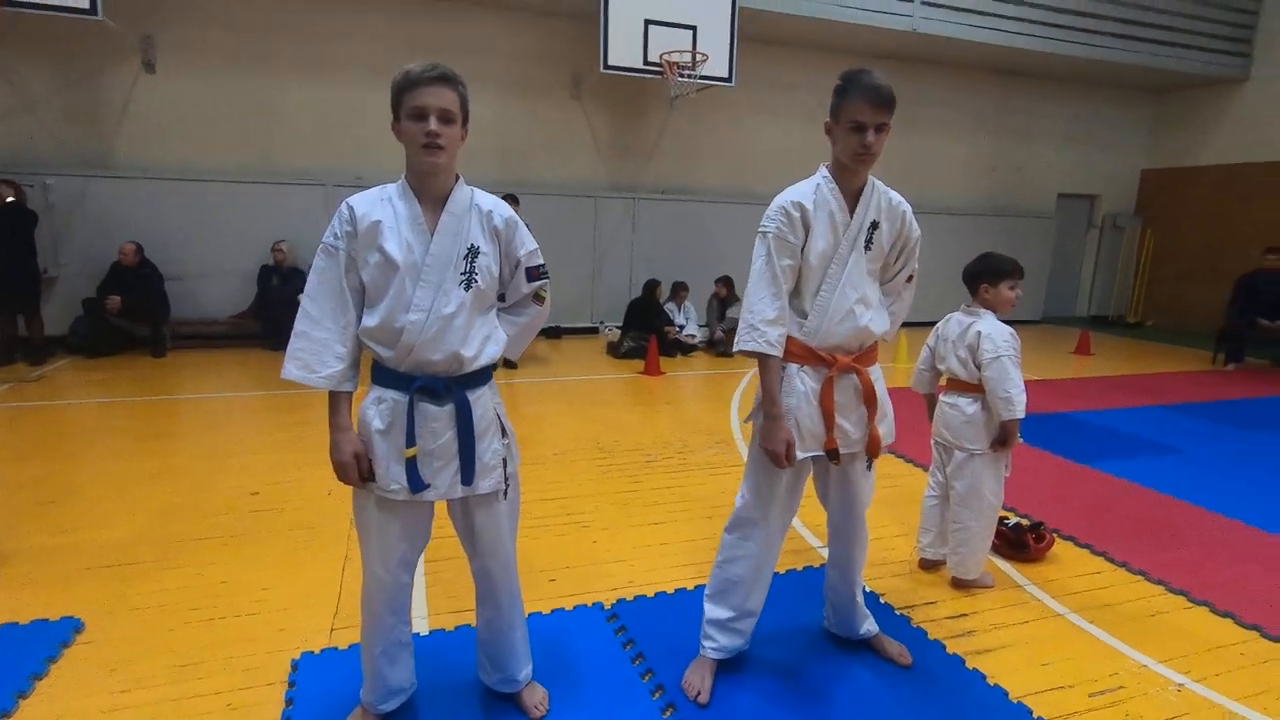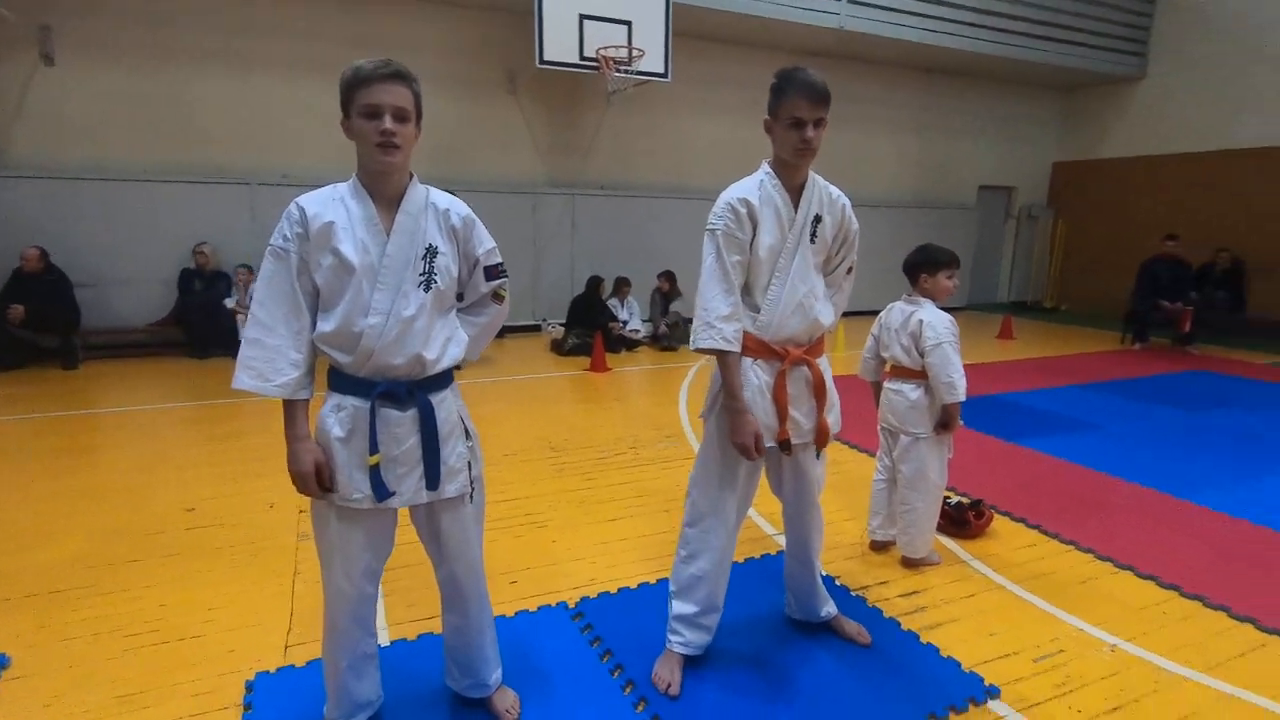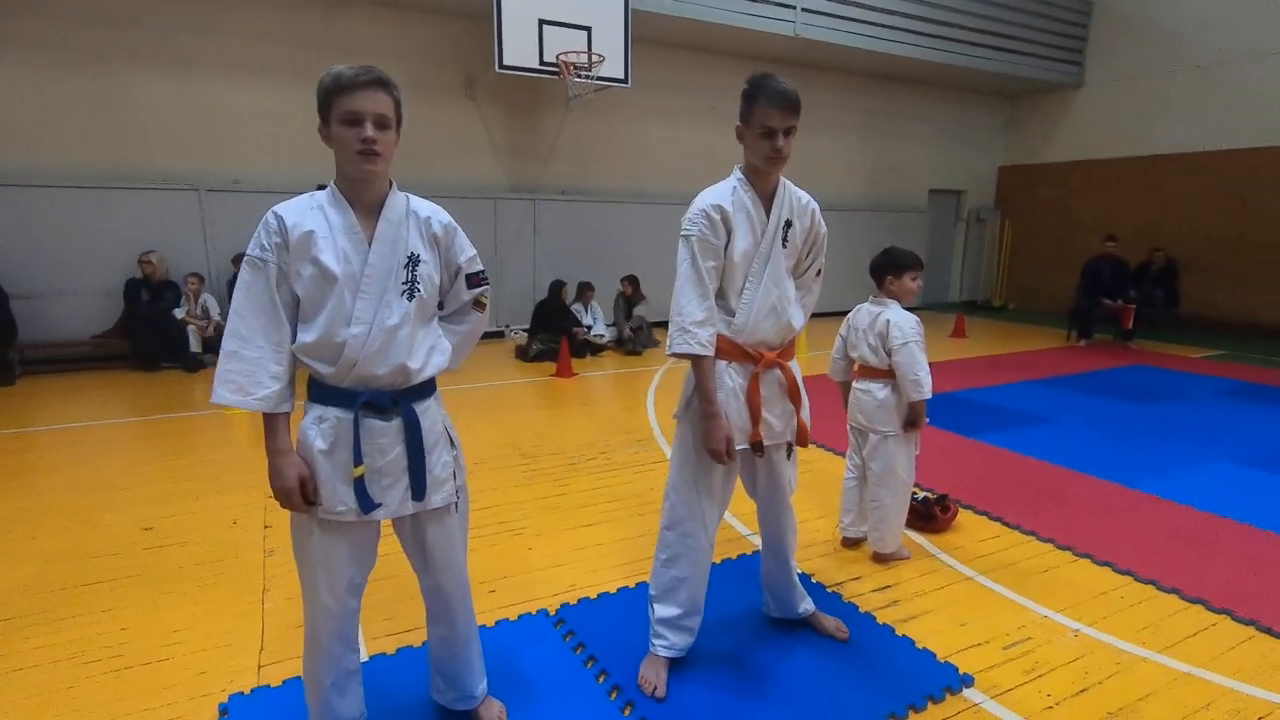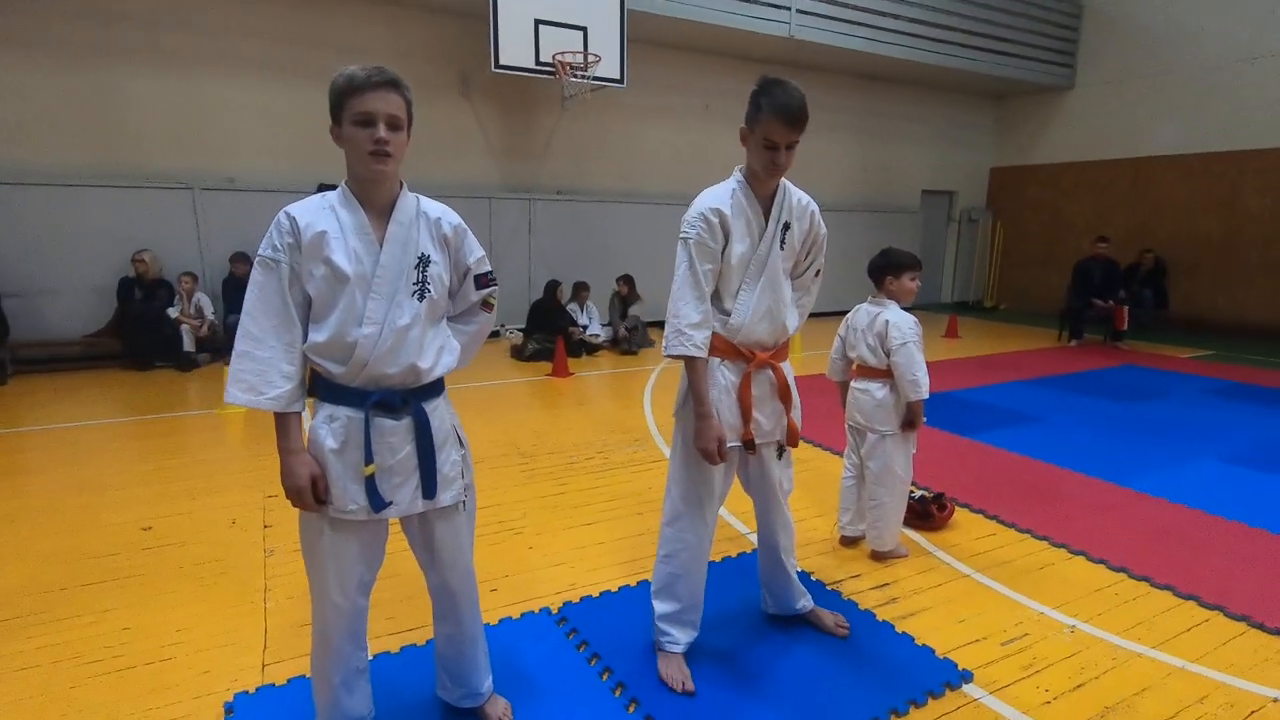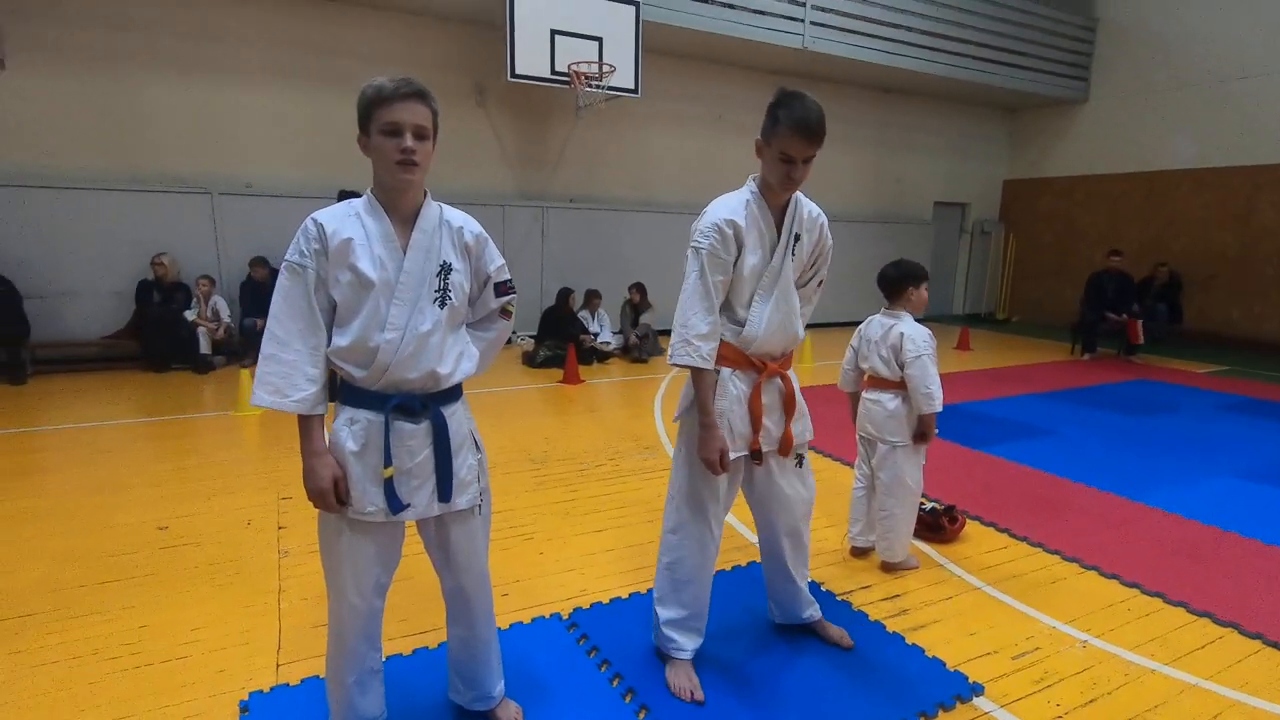
dt=0.2s
person 1, frame 1
left shoulder: (495, 218)
right shoulder: (360, 216)
left elbow: (531, 303)
right elbow: (333, 327)
left wrist: (480, 349)
right wrist: (341, 427)
left hip: (472, 412)
right hip: (392, 414)
left knee: (495, 559)
right knee: (386, 568)
person 1, frame 2
left shoulder: (451, 216)
right shoulder: (310, 217)
left elbow: (490, 301)
right elbow: (286, 333)
left wrist: (440, 350)
right wrist: (298, 436)
left hip: (434, 415)
right hip: (352, 420)
left knee: (461, 564)
right knee: (349, 580)
person 1, frame 3
left shoulder: (432, 224)
right shoulder: (288, 226)
left elbow: (471, 309)
right elbow: (264, 345)
left wrist: (423, 359)
right wrist: (279, 450)
left hip: (418, 426)
right hip: (334, 433)
left knee: (446, 576)
right knee: (331, 596)
person 1, frame 4
left shoulder: (441, 225)
right shoulder: (300, 226)
left elbow: (477, 309)
right elbow: (275, 345)
left wrist: (431, 360)
right wrist: (290, 449)
left hip: (426, 426)
right hip: (344, 433)
left knee: (453, 575)
right knee: (339, 595)
person 1, frame 5
left shoulder: (464, 234)
right shoulder: (327, 232)
left elbow: (495, 317)
right elbow: (300, 347)
left wrist: (450, 366)
right wrist: (314, 451)
left hip: (444, 430)
right hip: (364, 435)
left knee: (468, 578)
right knee: (356, 594)
person 2, frame 1
left shoulder: (896, 214)
right shoulder: (794, 207)
right elbow: (764, 315)
left wrist: (861, 340)
right wrist: (773, 414)
left hip: (860, 382)
right hip: (799, 380)
left knee: (852, 514)
right knee: (760, 516)
left ankle: (851, 620)
right ankle: (716, 643)
person 2, frame 2
left shoulder: (835, 207)
right shoulder: (739, 204)
right elbow: (718, 314)
left wrist: (807, 338)
right wrist: (738, 407)
left hip: (808, 373)
right hip: (750, 373)
left knee: (805, 501)
right knee: (715, 509)
left ankle: (811, 604)
right ankle: (683, 637)
person 2, frame 3
left shoulder: (805, 211)
right shoulder: (712, 210)
right elbow: (693, 317)
left wrist: (780, 338)
right wrist: (711, 411)
left hip: (779, 375)
right hip: (724, 376)
left knee: (779, 501)
right knee: (692, 512)
left ankle: (788, 602)
right ankle: (666, 640)
person 2, frame 4
left shoulder: (804, 212)
right shoulder: (710, 211)
right elbow: (688, 319)
left wrist: (772, 349)
right wrist: (704, 413)
left hip: (771, 375)
right hip: (718, 376)
left knee: (775, 499)
right knee: (692, 510)
left ankle: (788, 598)
right ankle: (672, 636)
person 2, frame 5
left shoulder: (814, 223)
right shoulder: (723, 221)
right elbow: (697, 328)
left wrist: (776, 357)
right wrist: (708, 423)
left hip: (778, 384)
right hip: (725, 384)
left knee: (789, 508)
right knee: (696, 518)
left ankle: (796, 608)
right ankle: (678, 643)
person 3, frame 1
left shoulder: (948, 323)
right shoulder: (997, 334)
left elbow: (924, 374)
right elbow: (1005, 391)
left wrist: (933, 411)
right wrist: (1010, 432)
left hip: (948, 415)
right hip: (978, 425)
left knee: (939, 487)
right knee: (976, 500)
left ankle: (931, 553)
right ankle: (967, 571)
person 3, frame 2
left shoulder: (890, 313)
right shoulder: (937, 322)
left elbow: (870, 362)
right elbow: (946, 375)
left wrist: (879, 397)
right wrist: (951, 415)
left hip: (893, 401)
right hip: (922, 409)
left knee: (886, 471)
right knee: (922, 482)
left ankle: (881, 534)
right ankle: (915, 550)
person 3, frame 3
left shoulder: (857, 315)
right shoulder: (903, 322)
left elbow: (839, 362)
right elbow: (913, 374)
left wrist: (848, 397)
right wrist: (918, 413)
left hip: (861, 401)
right hip: (890, 408)
left knee: (856, 469)
right knee: (891, 479)
left ankle: (852, 531)
right ankle: (885, 545)
person 3, frame 4
left shoulder: (855, 315)
right shoulder: (901, 322)
left elbow: (838, 362)
right elbow: (910, 374)
left wrist: (846, 397)
right wrist: (916, 413)
left hip: (859, 400)
right hip: (888, 407)
left knee: (854, 468)
right knee: (889, 477)
left ankle: (850, 530)
right ankle: (883, 543)
person 3, frame 5
left shoulder: (868, 326)
right shoulder: (916, 334)
left elbow: (849, 373)
right elbow: (923, 386)
left wrist: (856, 407)
right wrist: (928, 425)
left hip: (870, 410)
right hip: (899, 418)
left knee: (865, 479)
right knee: (899, 488)
left ankle: (860, 541)
right ankle: (893, 555)
